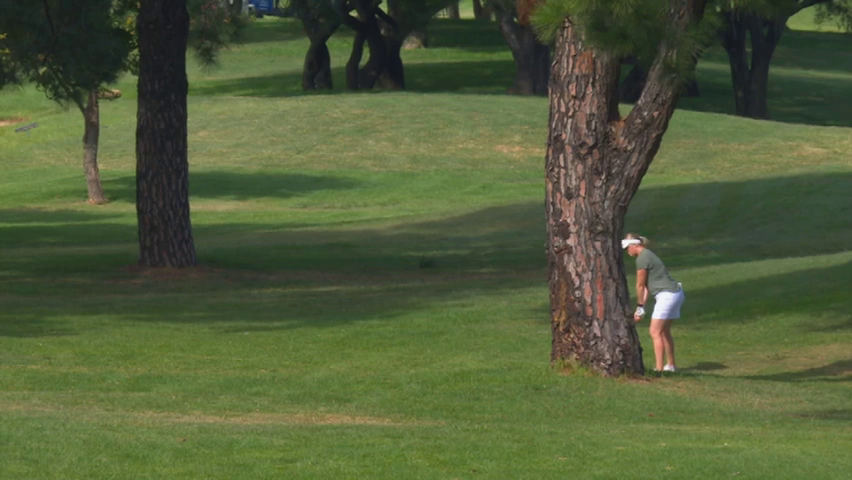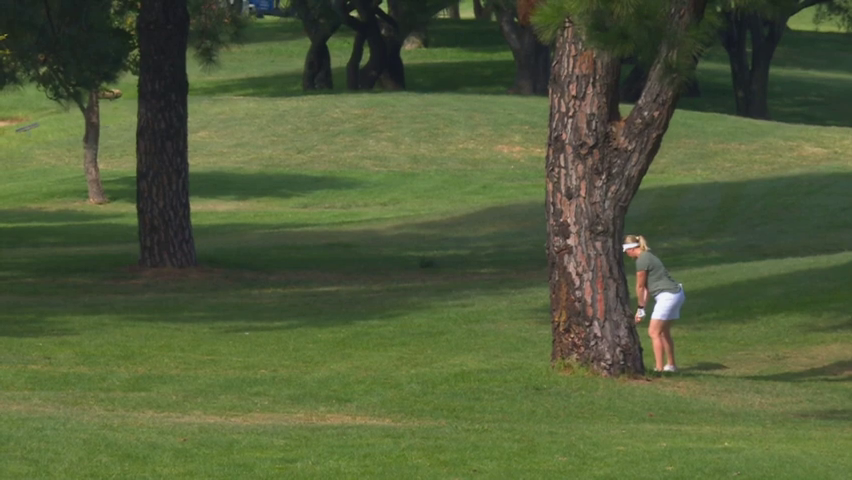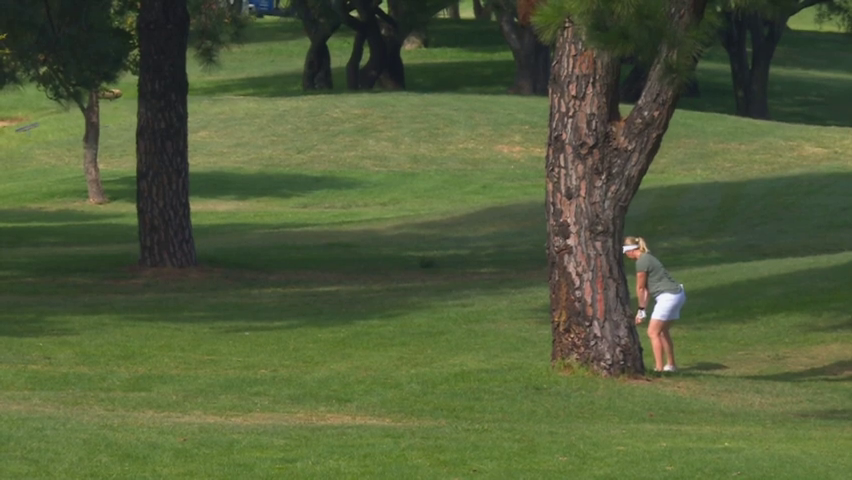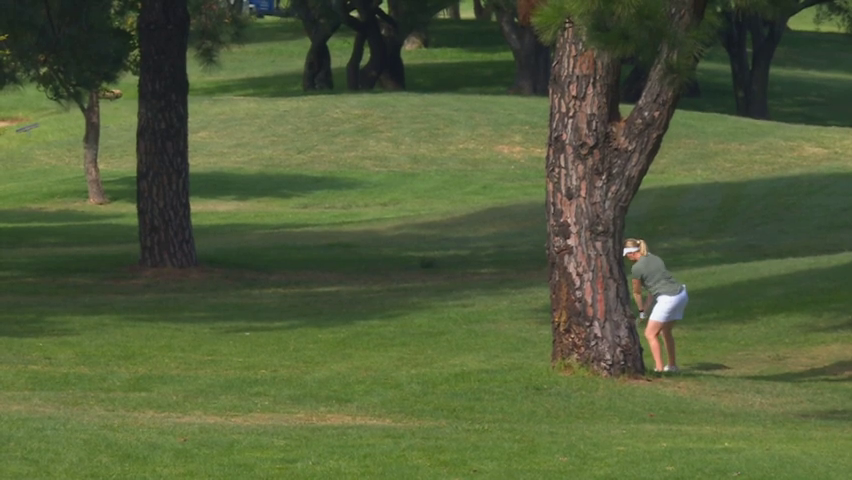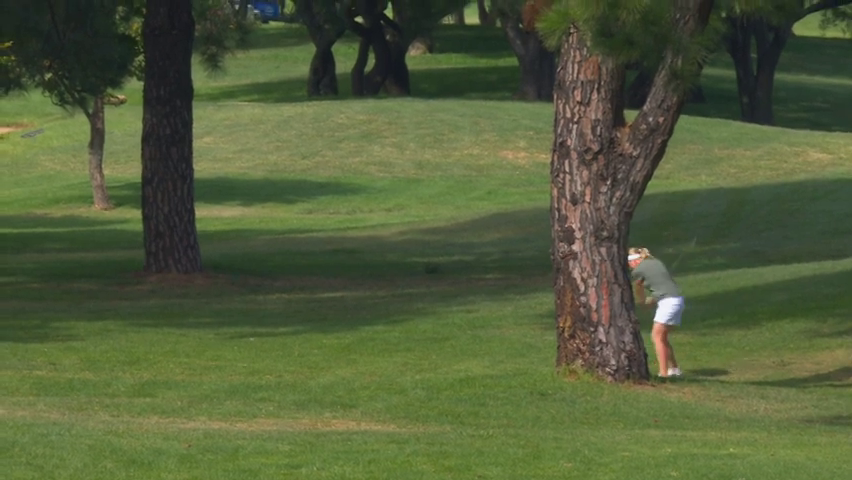
dt=0.7s
person 1, frame 1
left shoulder: (642, 258)
right shoulder: (647, 255)
left elbow: (640, 285)
right elbow: (646, 286)
left wrist: (639, 307)
right wrist: (641, 307)
left hip: (667, 295)
right hip: (674, 293)
left knee: (655, 332)
right knee: (664, 331)
left ankle: (659, 369)
right ankle: (671, 365)
person 1, frame 2
left shoulder: (641, 260)
right shoulder: (647, 256)
left elbow: (640, 286)
right elbow: (646, 286)
left wrist: (640, 308)
right wrist: (642, 308)
left hip: (667, 296)
right hip: (675, 294)
left knee: (654, 332)
right knee: (664, 331)
left ankle: (659, 368)
right ankle: (671, 365)
person 1, frame 3
left shoulder: (641, 262)
right shoulder: (647, 258)
left elbow: (640, 288)
right elbow: (647, 288)
left wrist: (641, 309)
right wrist: (642, 309)
left hip: (668, 297)
right hip: (676, 294)
left knee: (653, 333)
right knee: (663, 331)
left ankle: (659, 369)
right ankle: (671, 365)
person 1, frame 4
left shoulder: (636, 268)
right shoulder: (655, 258)
left elbow: (637, 293)
left wrist: (641, 311)
right wrist: (645, 308)
left hip: (668, 299)
right hip: (681, 294)
left knee: (650, 334)
right knee: (666, 331)
left ankle: (659, 369)
right ankle: (672, 365)
person 1, frame 5
left shoulder: (637, 271)
right shoulder: (655, 262)
left elbow: (639, 294)
left wrist: (644, 301)
right wrist: (653, 298)
left hip: (670, 301)
right hip: (672, 301)
left knee: (657, 338)
right knee: (661, 338)
left ankle: (663, 374)
right ankle: (674, 369)
